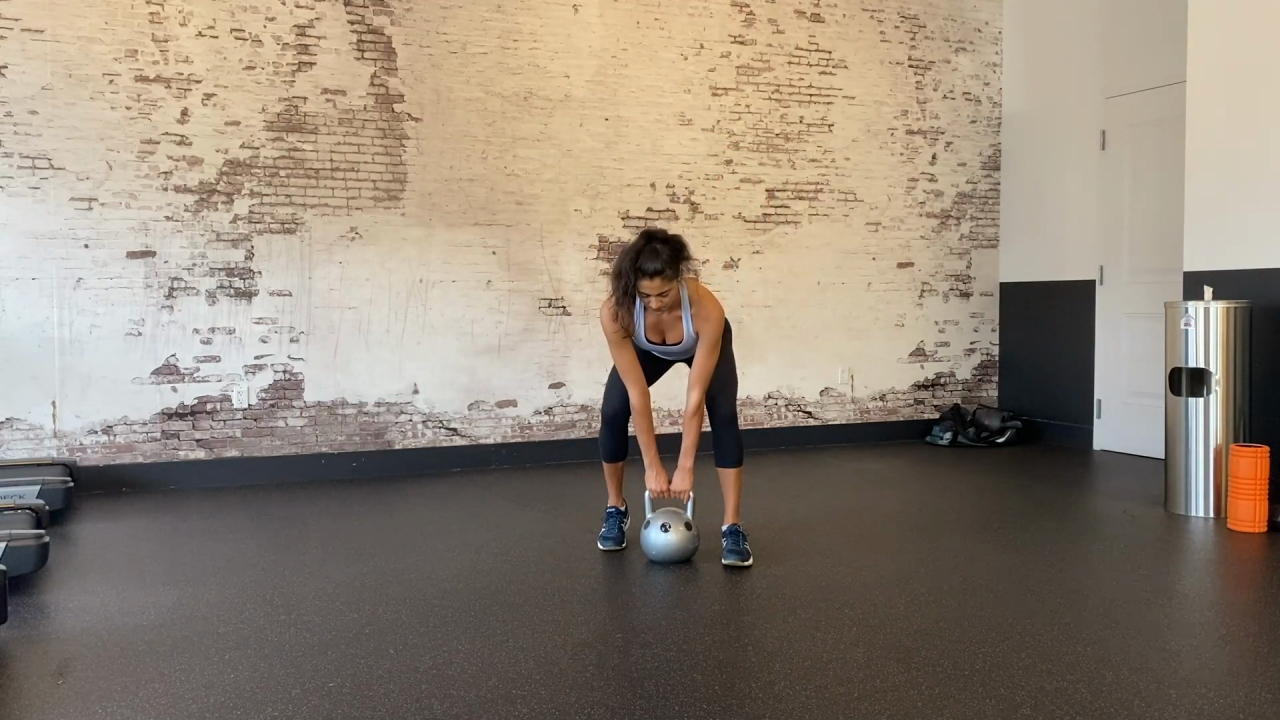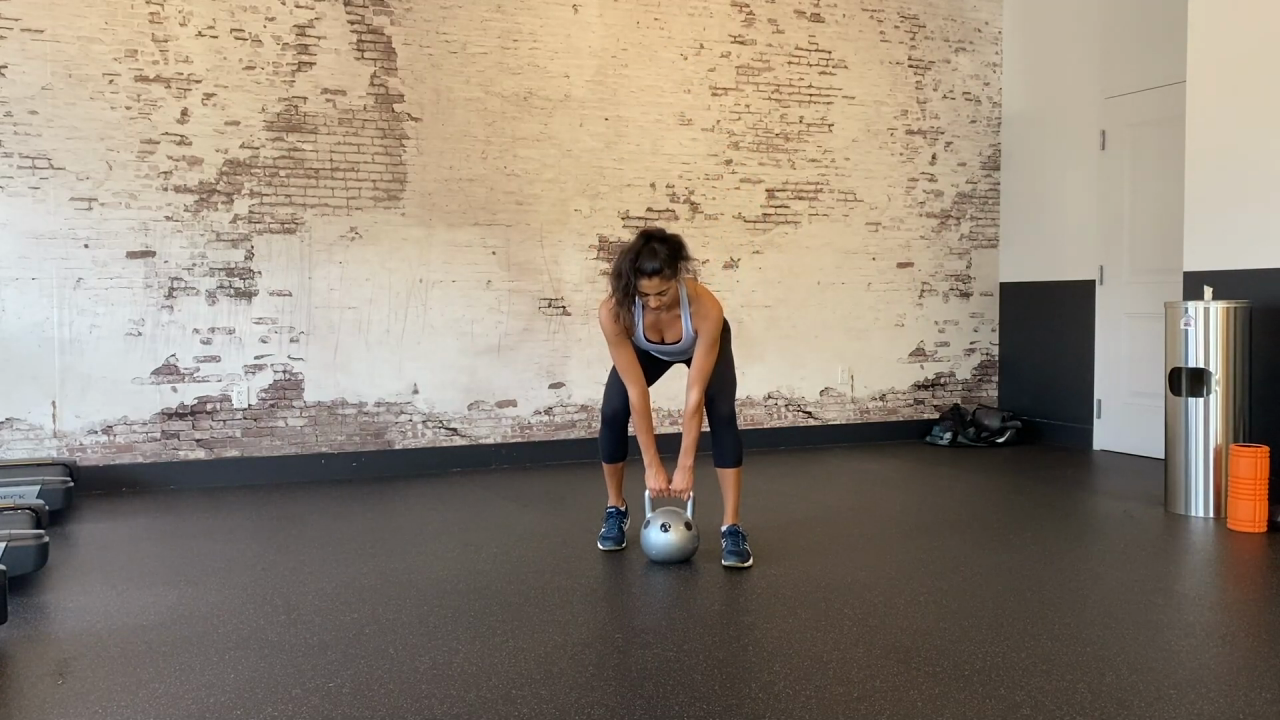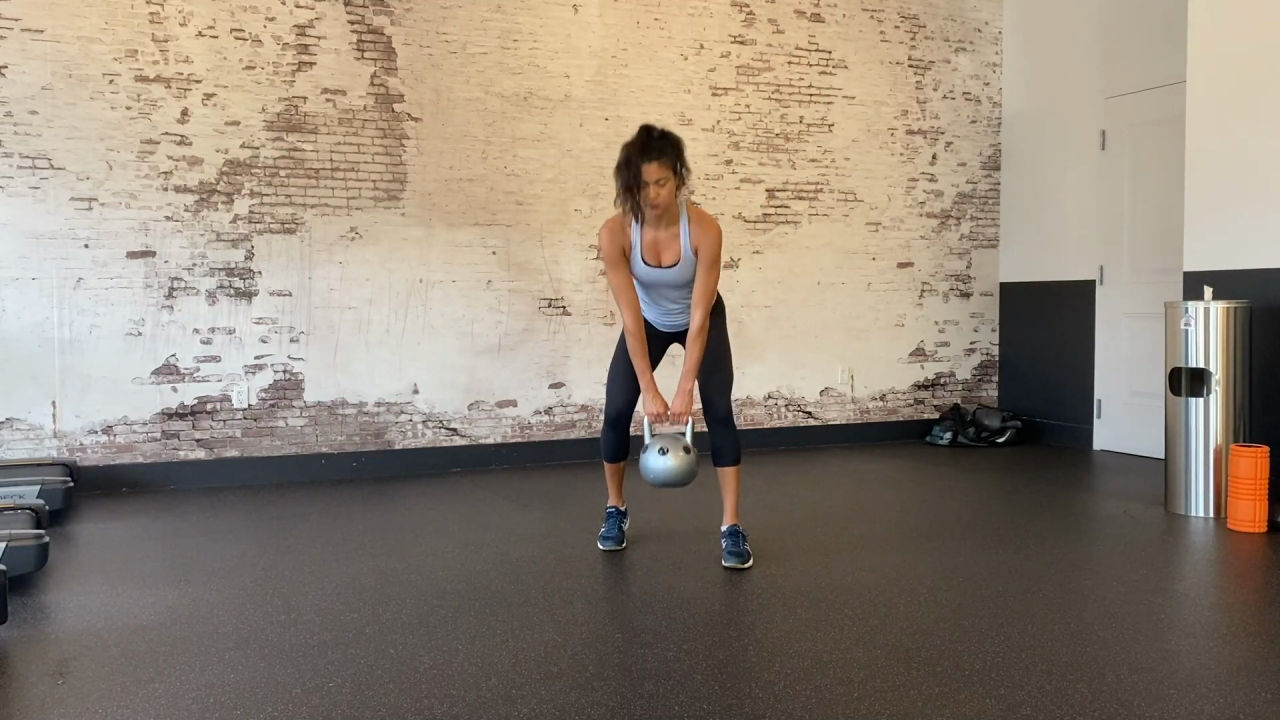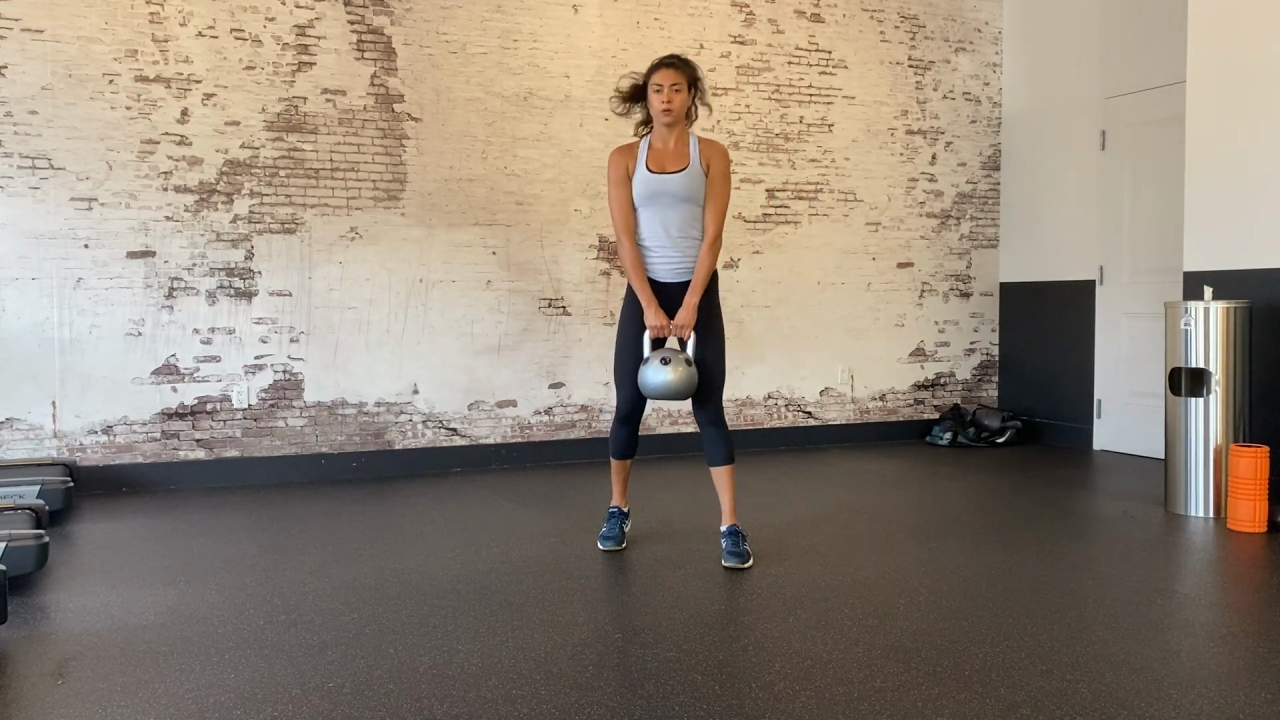
dt=0.4s
person 1, frame 1
left shoulder: (707, 310)
right shoulder: (615, 311)
left elbow: (695, 397)
right elbow: (637, 394)
left wrist: (685, 467)
right wrist: (652, 465)
left hip: (702, 346)
right hip: (646, 349)
left knee: (723, 413)
right knee: (613, 412)
left ankle: (732, 527)
right ankle: (615, 509)
person 1, frame 2
left shoulder: (706, 308)
right shoulder: (614, 312)
left elbow: (695, 395)
right elbow: (636, 393)
left wrist: (685, 466)
right wrist: (652, 466)
left hip: (703, 347)
right hip: (646, 351)
left knee: (722, 414)
right knee: (613, 413)
left ankle: (732, 528)
right ankle: (615, 510)
person 1, frame 3
left shoulder: (704, 229)
right shoulder: (615, 233)
left elbow: (700, 315)
right elbow: (630, 316)
left wrist: (684, 390)
right wrist: (649, 392)
left hip: (701, 324)
right hip: (648, 325)
left knee: (719, 411)
right knee: (616, 412)
left ankle: (732, 528)
right ankle: (615, 510)
person 1, frame 4
left shoulder: (712, 155)
right shoulder: (624, 158)
left elbow: (712, 236)
right elbow: (625, 238)
left wrist: (690, 304)
right wrist: (650, 306)
left hip: (697, 292)
right hip: (643, 293)
left knee: (709, 407)
right knee: (629, 406)
left ankle: (731, 526)
right ankle: (618, 509)
